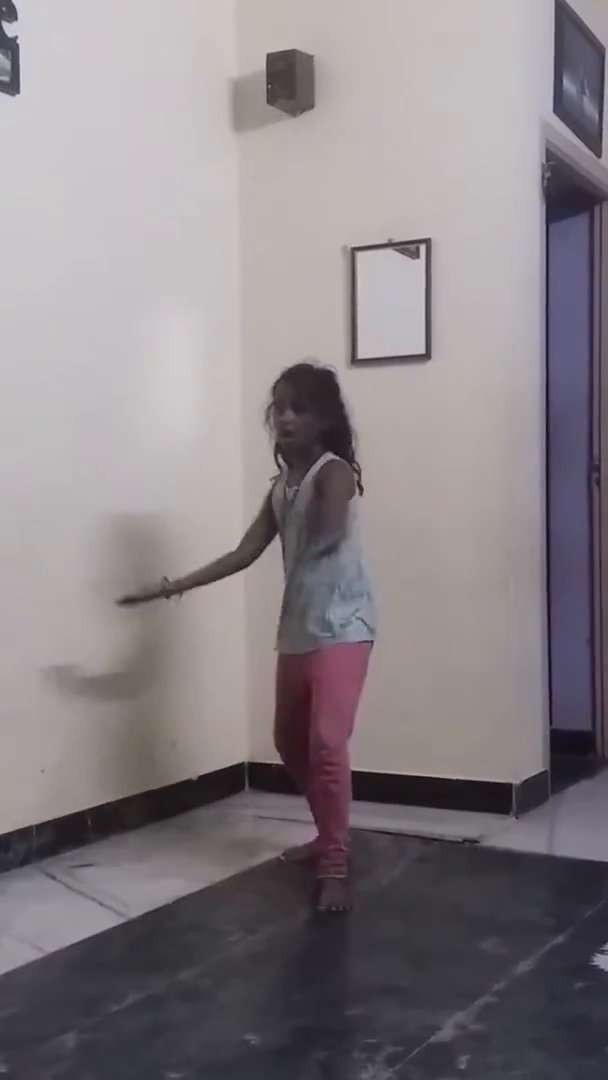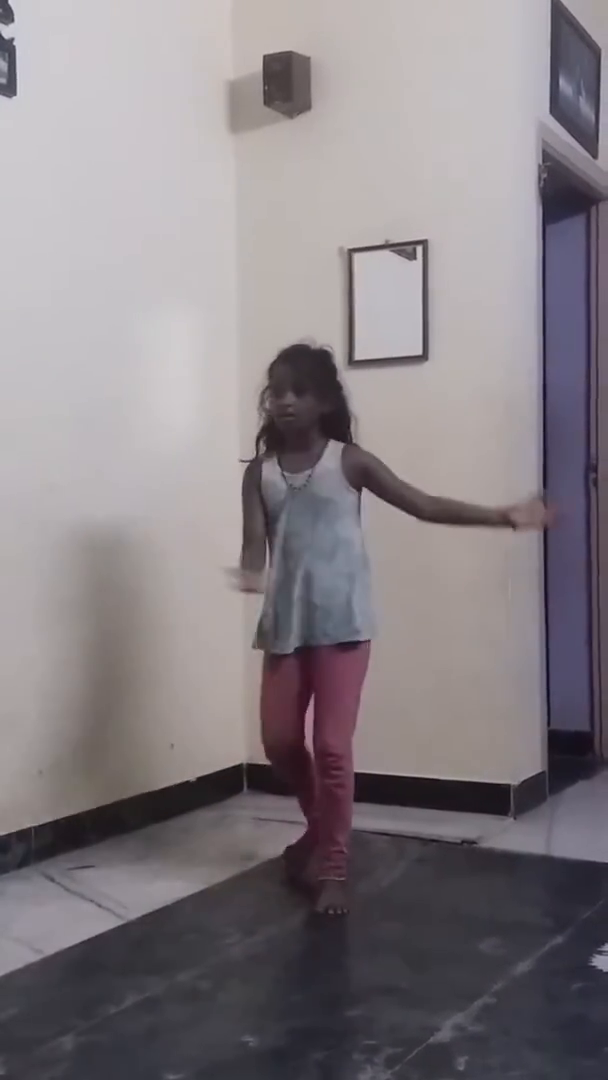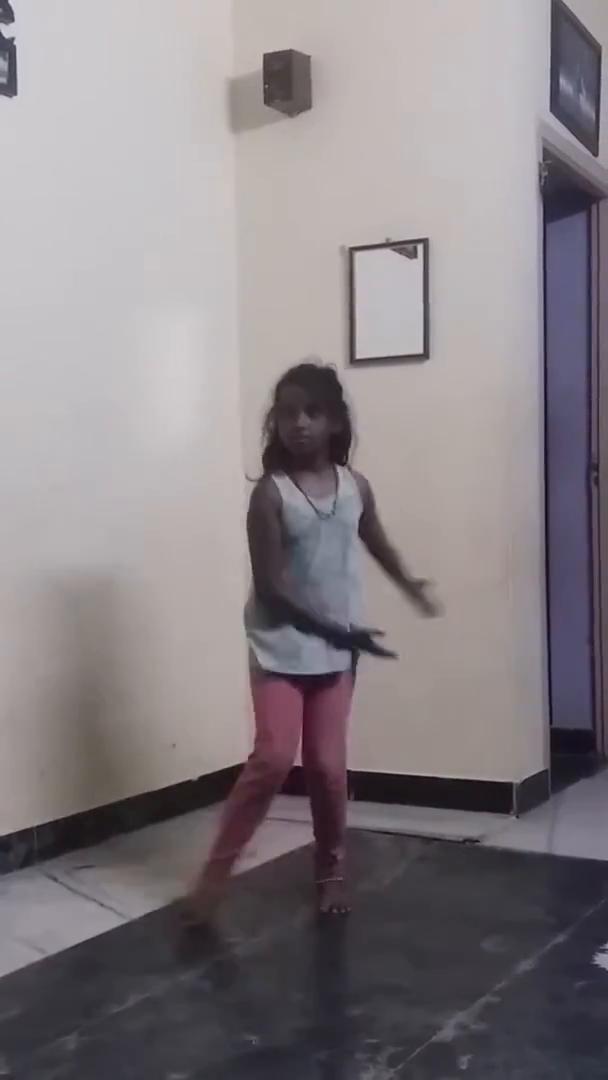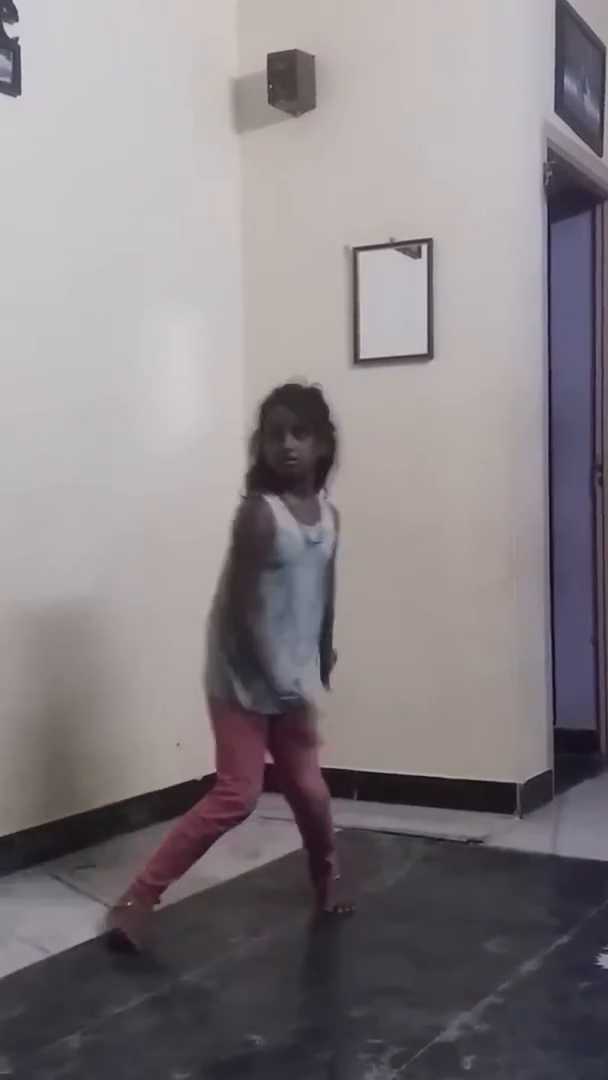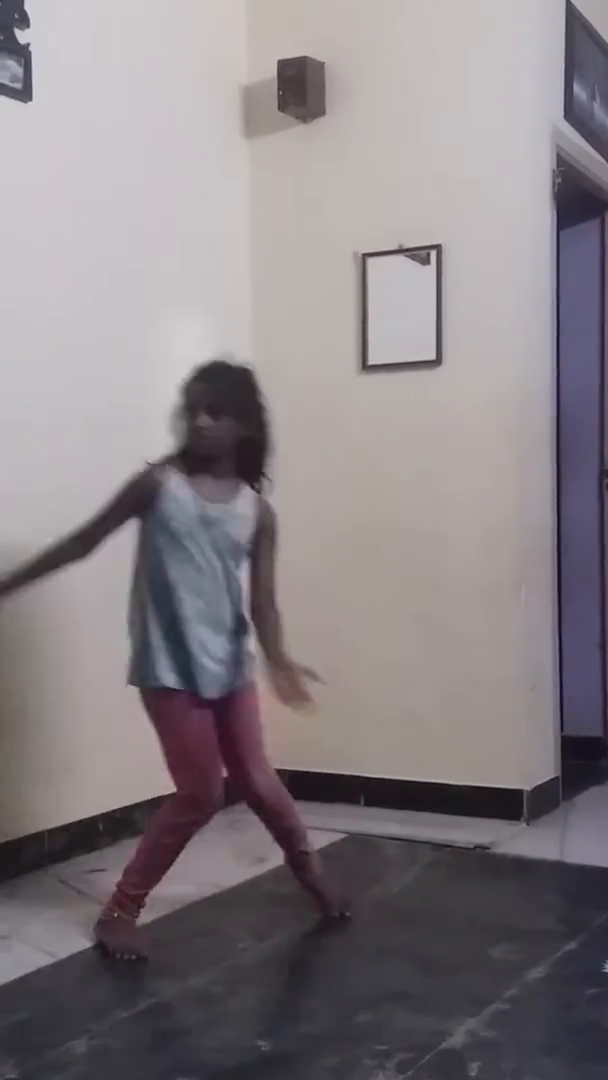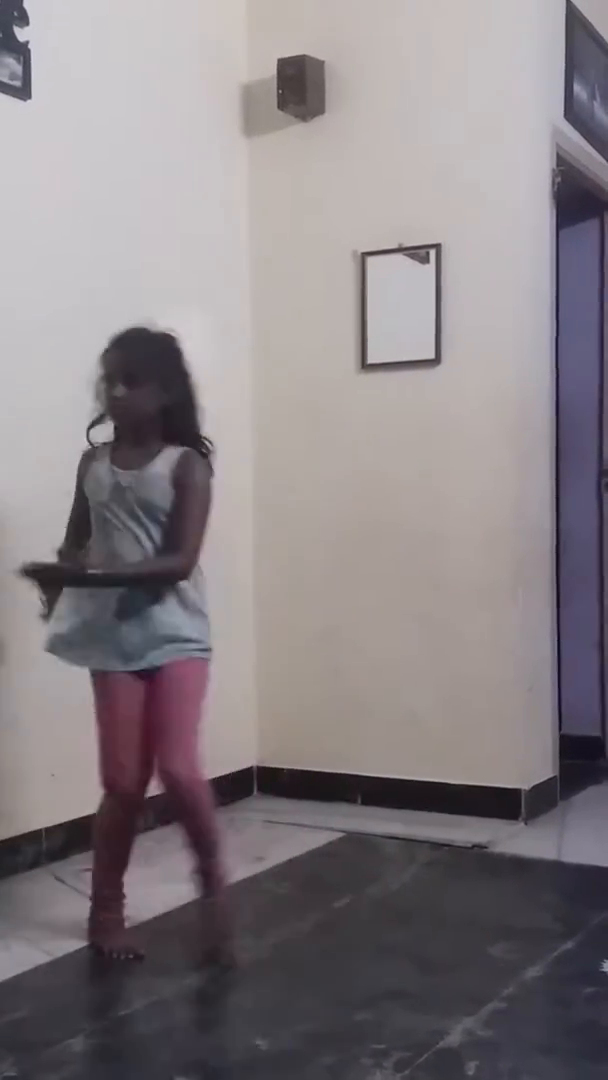
dt=0.3s
person 1, frame 1
left shoulder: (333, 472)
right shoulder: (280, 484)
left elbow: (334, 529)
right elbow: (242, 553)
left wrist: (318, 541)
right wrist: (173, 586)
left hip: (340, 625)
right hip: (298, 627)
left knee: (325, 741)
right knee: (290, 741)
left ankle: (336, 867)
right ankle: (329, 838)
person 1, frame 2
left shoulder: (347, 460)
right shoulder: (258, 473)
left elbow: (421, 505)
right elbow: (257, 544)
left wrist: (503, 515)
right wrist: (252, 568)
left hip: (344, 624)
right hip: (284, 625)
left knee: (332, 749)
right knee: (279, 740)
left ankle: (333, 868)
right ankle: (317, 832)
person 1, frame 3
left shoulder: (353, 486)
right shoulder: (270, 494)
left elbow: (377, 543)
right elbow: (271, 588)
left wrist: (412, 586)
right wrist: (342, 630)
left hip: (339, 650)
right hip: (282, 646)
left knee: (327, 767)
right knee: (271, 760)
left ankle: (331, 872)
right ankle: (214, 875)
person 1, frame 4
left shoulder: (329, 514)
right shoulder: (258, 513)
right elbow: (243, 613)
left wrist: (324, 671)
right wrist: (284, 690)
left hip: (295, 676)
right hip: (243, 676)
left knee: (309, 788)
right knee: (236, 795)
left ankle: (327, 877)
right ankle: (138, 899)
person 1, frame 5
left shoulder: (256, 510)
right shoulder: (156, 483)
left elbow: (262, 598)
right elbow: (86, 538)
left wrist: (278, 661)
left hip: (227, 664)
right hip: (165, 664)
left knee: (258, 782)
right knee: (200, 793)
left ankle: (310, 874)
right ankle: (119, 911)
person 1, frame 6
left shoulder: (188, 465)
right shoulder: (93, 463)
left elbow: (182, 561)
left wrist: (102, 573)
right wrist: (59, 587)
left hip: (175, 637)
right hip: (112, 642)
left knee: (180, 771)
right knee: (123, 781)
left ankle: (214, 885)
right ankle: (105, 910)
